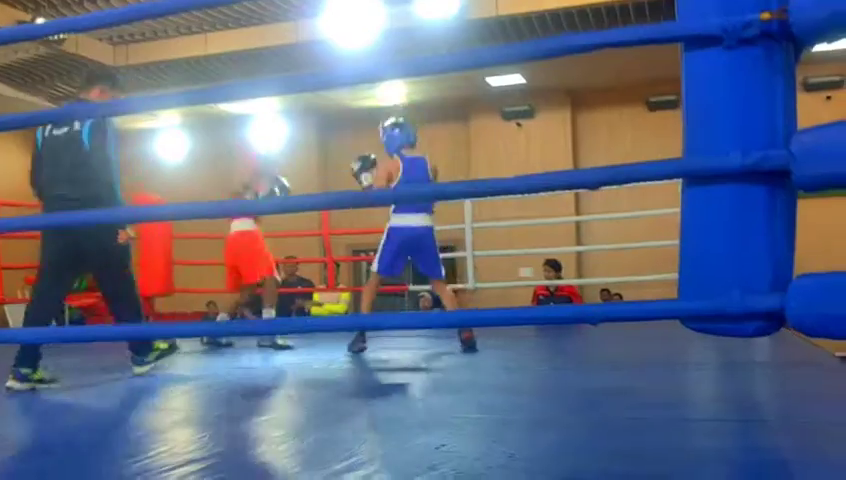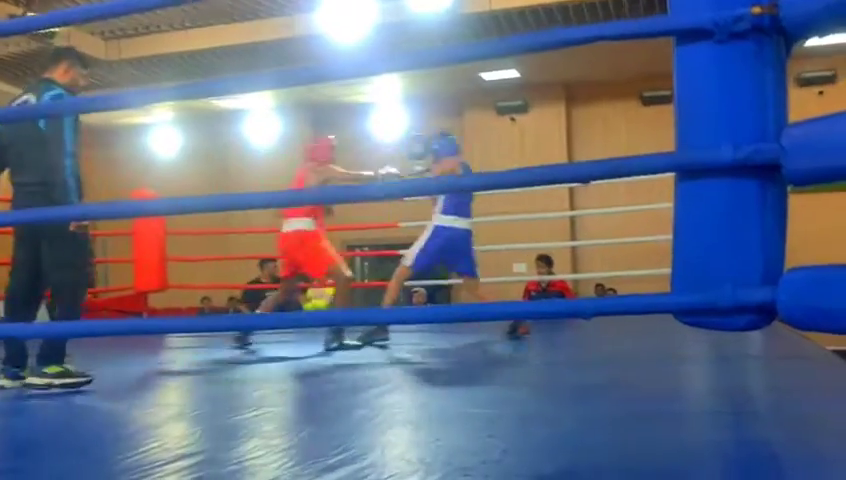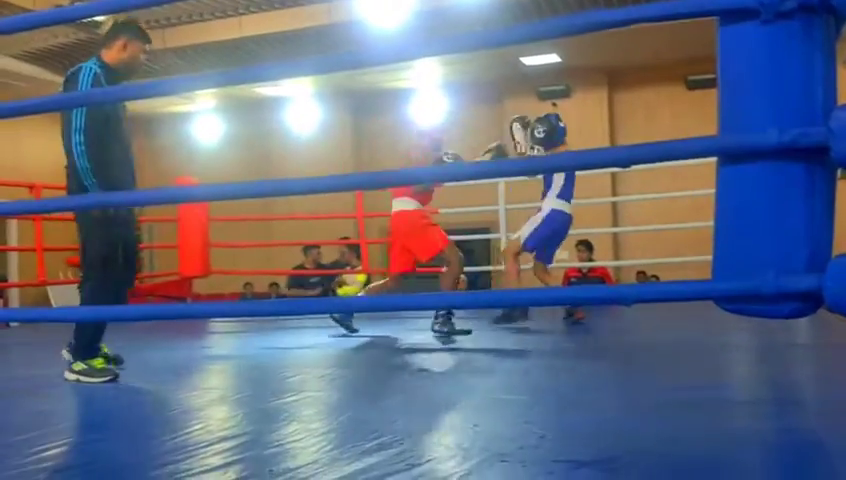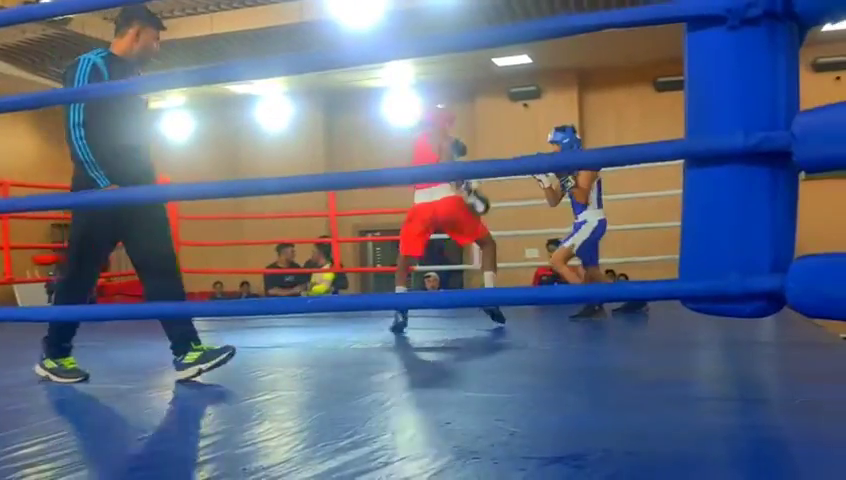
dt=0.4s
person 1, frame 1
left shoulder: (48, 125)
right shoulder: (98, 121)
left elbow: (36, 179)
right elbow: (108, 175)
right wrist: (120, 223)
left knee: (46, 291)
right knee: (120, 289)
left ankle: (24, 368)
right ankle: (142, 352)
person 1, frame 2
right shoulder: (58, 99)
right elbow: (64, 158)
right wrist: (74, 209)
right hip: (55, 209)
right knee: (69, 283)
right ankle: (51, 363)
person 1, frame 3
left shoulder: (108, 82)
right shoulder: (88, 75)
right elbow: (75, 136)
right wrist: (93, 190)
left hip: (117, 194)
right hip: (97, 196)
left knee: (123, 270)
right knee: (103, 273)
left ankle: (84, 343)
right ankle: (83, 357)
person 1, frame 4
left shoulder: (132, 75)
right shoulder: (90, 66)
right elbow: (76, 129)
left wrist: (145, 182)
right wrist: (102, 183)
left hip: (139, 191)
right hip: (102, 193)
left knee: (162, 267)
right knee: (80, 273)
left ankle: (188, 352)
right ankle: (53, 355)
person 2, frame 1
left shoulder: (390, 163)
right shoulder: (429, 165)
left wrist: (365, 179)
left hip: (399, 229)
right hip: (425, 229)
left knee: (371, 284)
right knee: (440, 285)
left ankle: (361, 335)
right ankle: (465, 332)
person 2, frame 2
left shoulder: (449, 164)
right shoulder: (465, 168)
left hip: (442, 230)
right hip: (463, 232)
left knee: (399, 277)
right knee: (473, 288)
left ankle: (381, 327)
person 2, frame 3
left shoulder: (563, 151)
left wrist: (524, 139)
right wrist: (522, 140)
left hip: (553, 214)
right hip: (559, 217)
left knee: (509, 253)
right knee: (539, 269)
left ankle: (517, 307)
person 2, frame 4
left shoulder: (587, 166)
left elbow: (583, 199)
right elbow: (553, 202)
left wrist: (565, 178)
right wrist: (544, 179)
left hip: (592, 222)
right hip: (582, 223)
left knee: (556, 261)
right knee: (592, 274)
left ankle: (593, 305)
person 3, frame 1
left shoulder: (258, 183)
right shoulder: (249, 180)
right elbow: (233, 199)
left hip: (236, 239)
right hip: (245, 234)
left knee: (246, 292)
right knee: (271, 282)
right ankle: (268, 336)
person 3, frame 2
left shoulder: (303, 172)
right shoulder: (320, 170)
right elbow: (359, 177)
right wrist: (383, 172)
left hip: (289, 235)
right hip: (303, 234)
left knee: (287, 289)
right knee: (344, 279)
right ankle: (334, 335)
person 3, frame 3
left shoulder: (432, 155)
right shoulder: (424, 153)
right elbow: (415, 188)
left hip: (407, 216)
right hip: (409, 215)
left knee: (396, 279)
right knee: (455, 259)
right ankle: (442, 317)
person 3, frame 4
left shoulder: (419, 141)
right shoulder: (438, 135)
right wrist: (469, 191)
left hip: (422, 205)
right hip: (448, 201)
left knee: (404, 261)
right knee: (487, 243)
left ankle: (400, 313)
